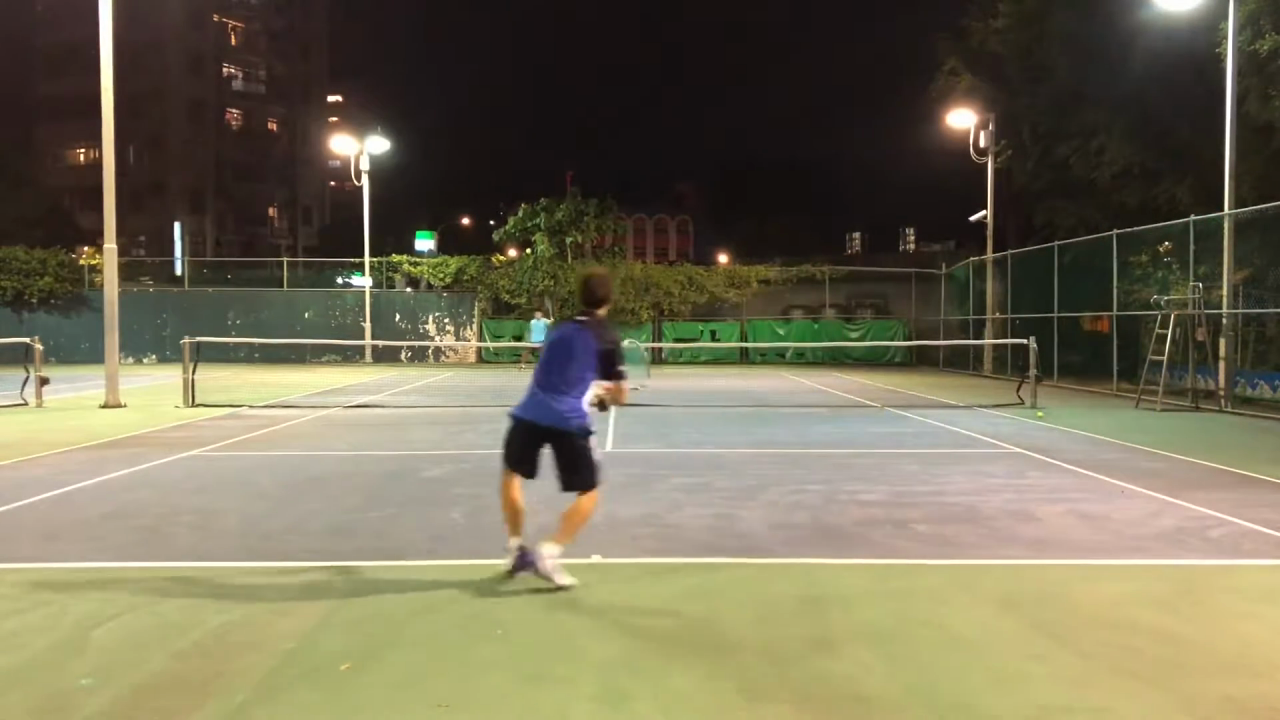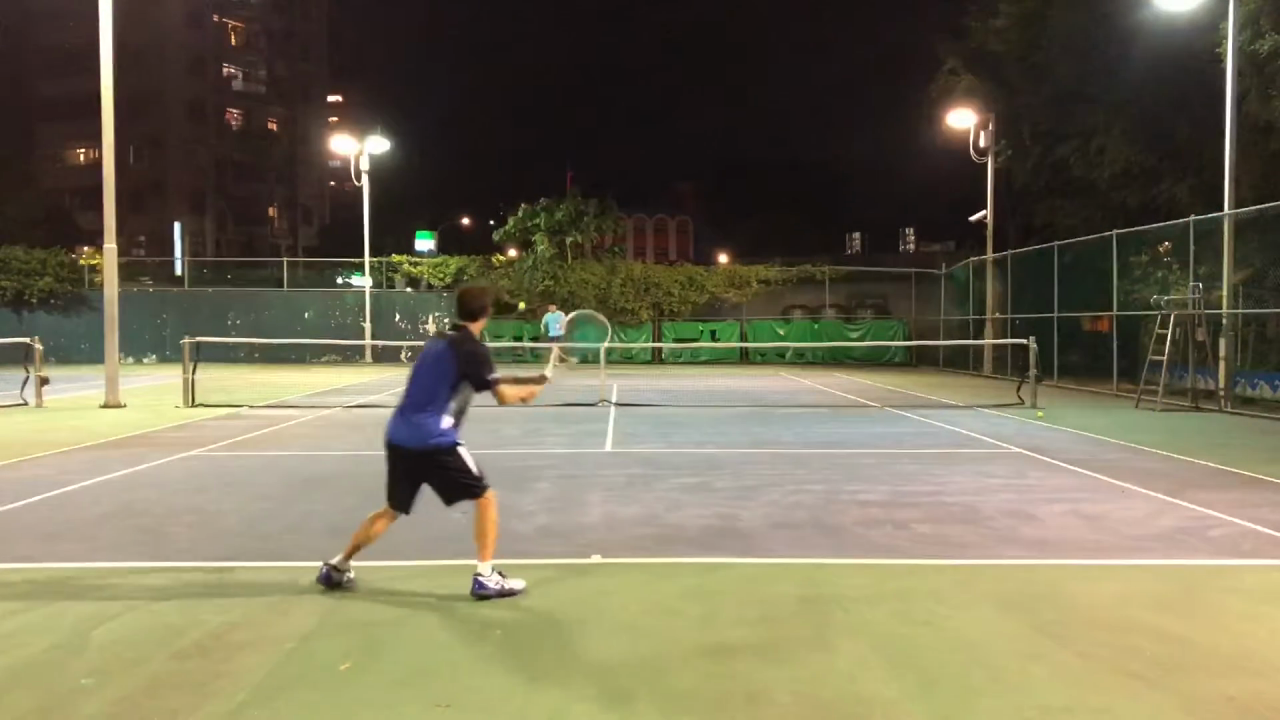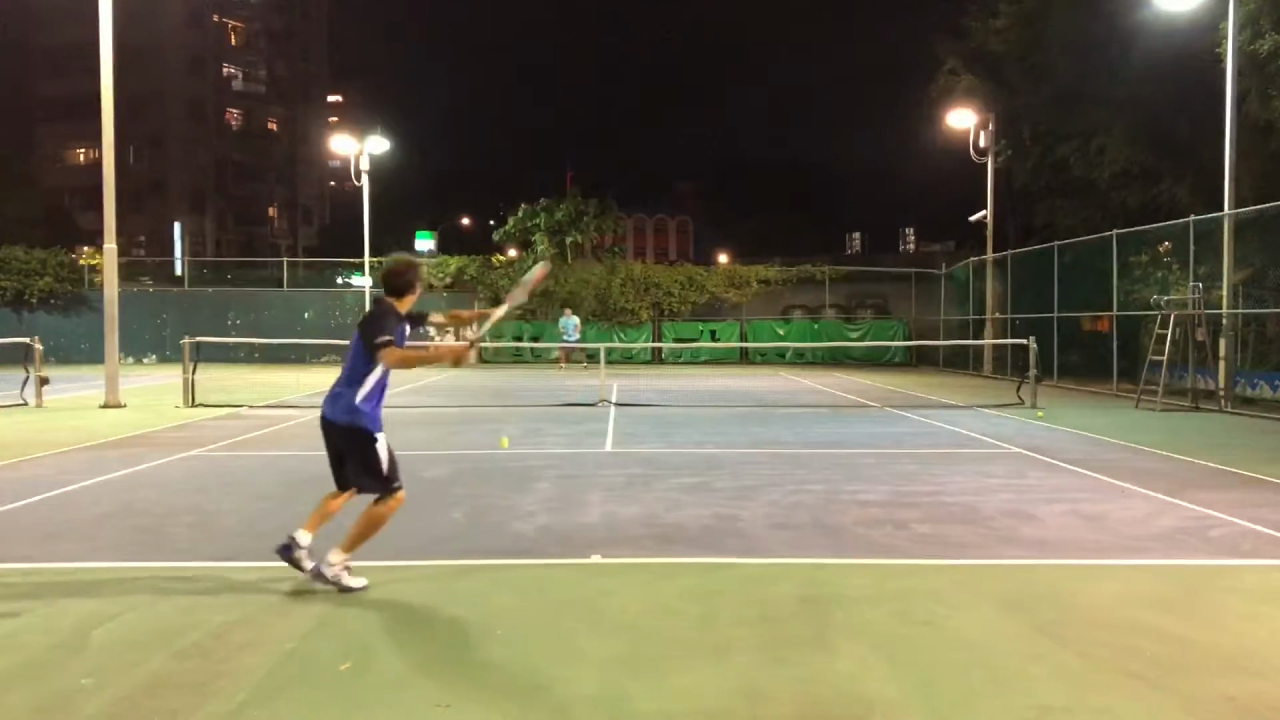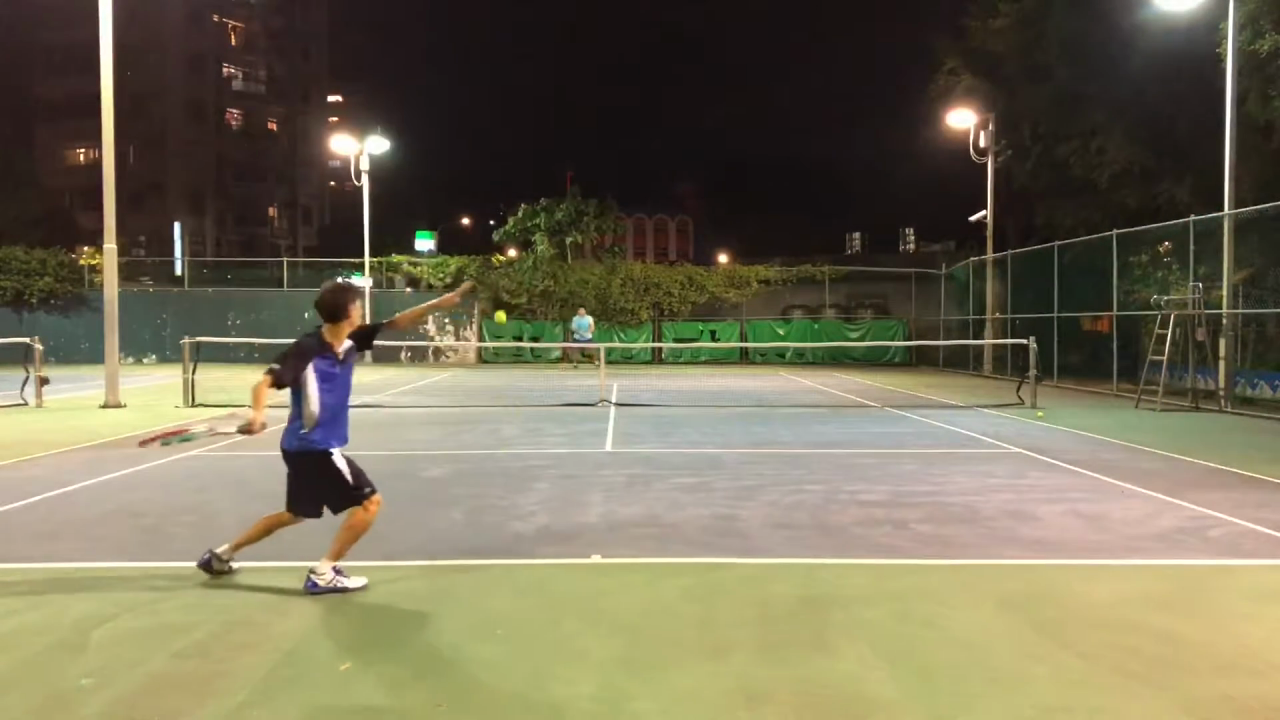
dt=0.3s
person 1, frame 1
left shoulder: (559, 328)
right shoulder: (605, 337)
right elbow: (620, 391)
left wrist: (597, 387)
right wrist: (602, 396)
left hip: (530, 414)
right hip: (570, 420)
left knee: (511, 477)
right knee: (588, 495)
left ankle: (517, 548)
right ankle: (548, 554)
person 1, frame 2
left shoulder: (440, 341)
right shoulder: (472, 349)
left elbow: (481, 380)
right elbow: (503, 395)
left wrist: (527, 380)
right wrist: (529, 391)
left hip: (398, 436)
right hip: (433, 440)
left knee: (392, 510)
right knee: (486, 500)
left ankle: (336, 566)
right ankle: (485, 576)
person 1, frame 3
left shoulder: (397, 318)
right shoulder: (379, 319)
left elbow: (444, 319)
right elbow: (391, 357)
left wrist: (488, 312)
right wrist: (439, 355)
left hip: (338, 416)
right hip: (356, 420)
left knee: (348, 488)
right knee: (392, 496)
left ankle: (299, 541)
right ankle: (333, 563)
person 1, frame 4
left shoulder: (350, 341)
right shoulder: (305, 350)
left elbow: (395, 323)
right elbow: (263, 384)
left wrist: (442, 302)
right wrist: (257, 413)
left hip: (305, 445)
right hip: (311, 446)
left knee: (294, 514)
right knee: (369, 502)
left ankle: (220, 554)
right ankle: (324, 573)
